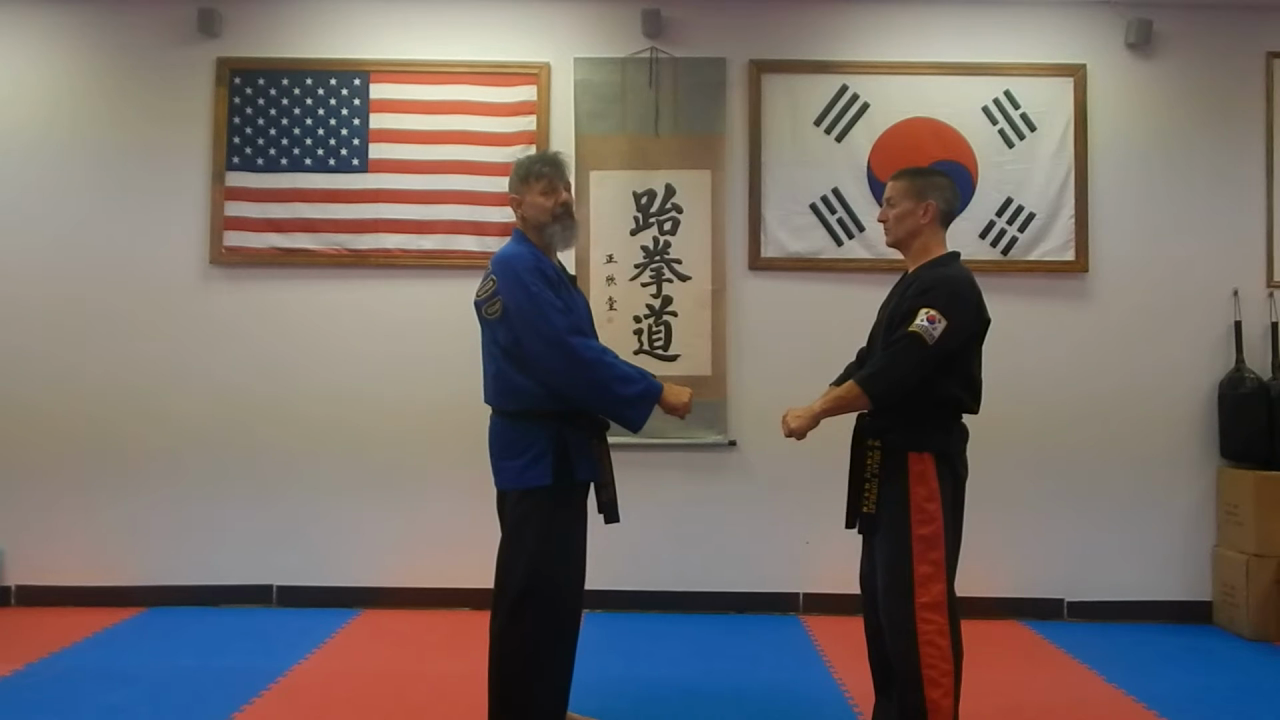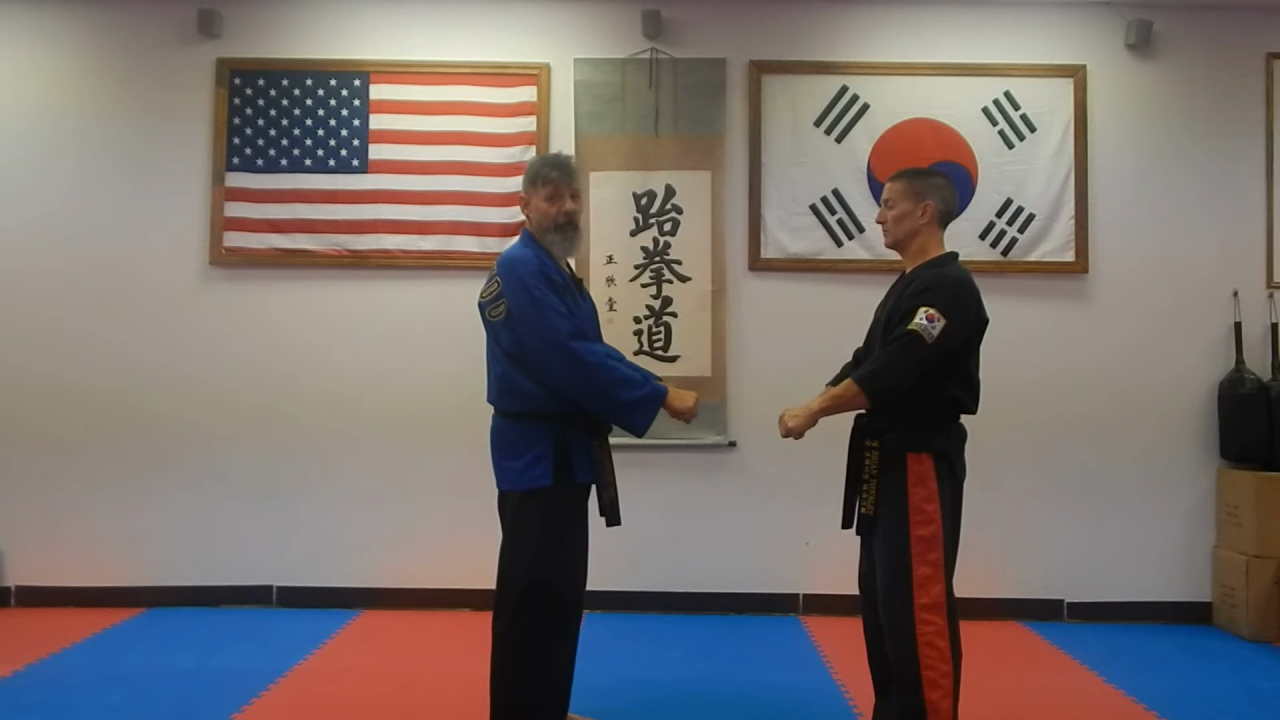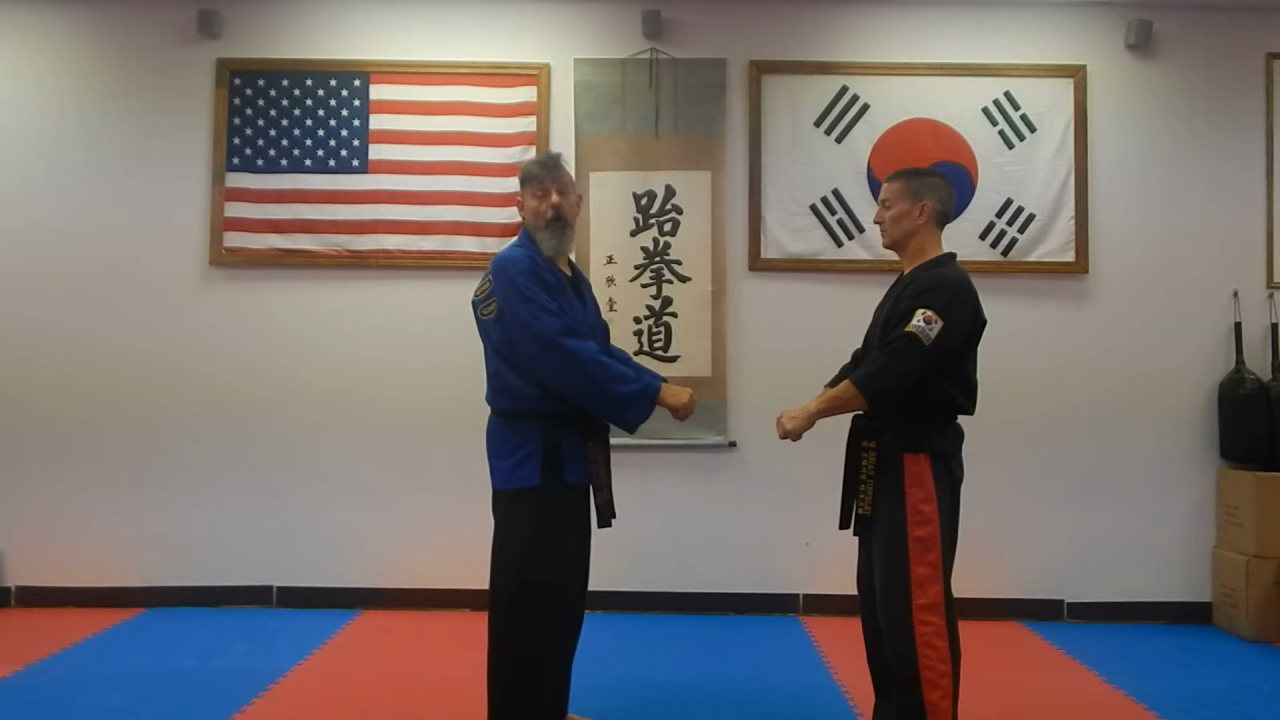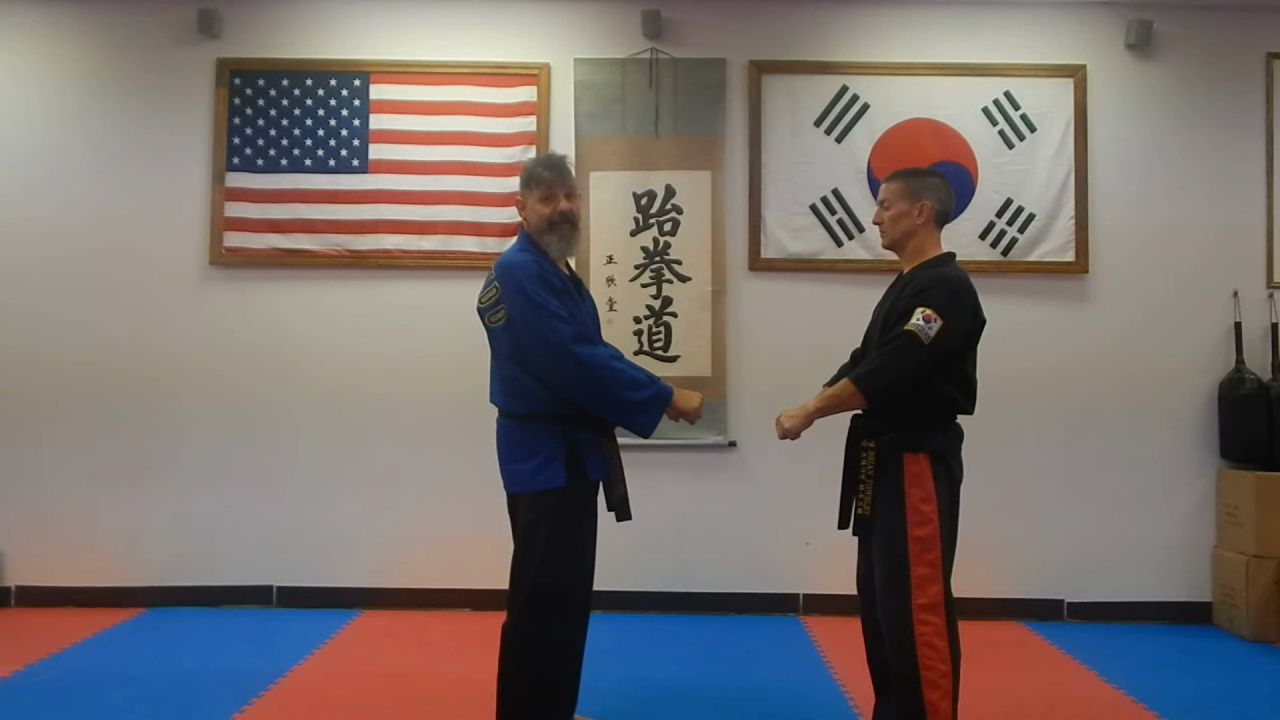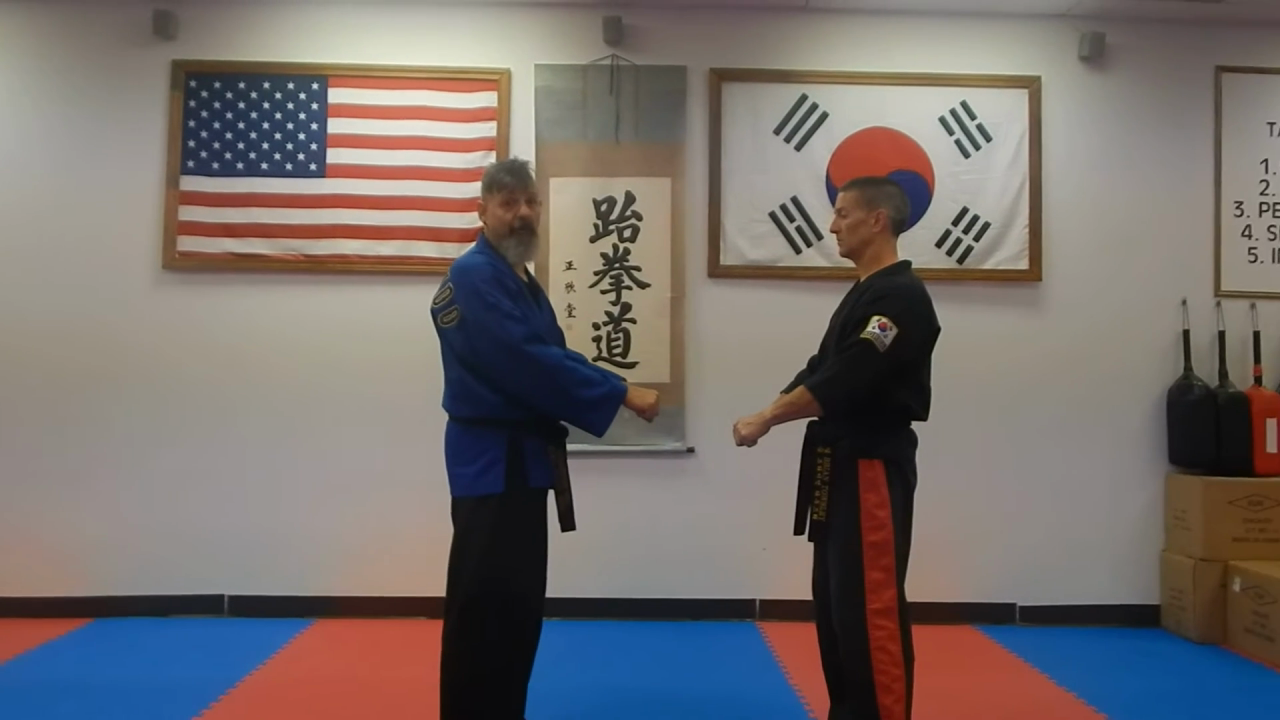
dt=1s
person 1, frame 1
left shoulder: (542, 267)
right shoulder: (516, 267)
left elbow: (581, 349)
right elbow: (570, 357)
left wrist: (648, 383)
right wrist: (654, 392)
left hip: (555, 447)
right hip: (538, 451)
left knee: (556, 588)
right knee: (533, 593)
person 1, frame 2
left shoulder: (555, 270)
right shoulder: (521, 270)
left elbow: (592, 351)
right elbow: (573, 360)
left wrist: (654, 386)
right wrist: (660, 397)
left hip: (562, 448)
right hip: (539, 452)
left knee: (559, 590)
right knee: (535, 594)
person 1, frame 3
left shoulder: (570, 275)
right shoulder: (514, 270)
left elbow: (600, 350)
right elbow: (565, 357)
left wrist: (657, 384)
right wrist: (655, 392)
left hip: (568, 448)
right hip: (532, 452)
left knee: (562, 591)
right knee: (529, 596)
person 1, frame 4
left shoulder: (558, 272)
right shoulder: (519, 273)
left elbow: (593, 351)
right elbow: (576, 362)
left wrist: (655, 388)
right wrist: (664, 398)
left hip: (568, 448)
right hip: (545, 452)
left knee: (567, 590)
right knee: (544, 594)
person 1, frame 5
left shoulder: (520, 280)
right shoulder: (473, 276)
left elbow: (554, 354)
right elbow: (529, 361)
left wrist: (617, 389)
right wrist: (621, 394)
left hip: (523, 453)
right hip: (491, 460)
left knee: (520, 600)
right knee: (483, 604)
person 2, frame 1
left shoulder: (950, 288)
right shoulder: (912, 285)
left elbow: (891, 375)
right elbow: (869, 364)
left wrist: (815, 413)
right wrist: (814, 408)
left hip: (924, 463)
right hip: (891, 459)
left knee: (920, 600)
right knee: (883, 593)
person 2, frame 2
left shoulder: (949, 289)
right shoulder: (908, 286)
left elbow: (890, 375)
right elbow: (866, 365)
left wrist: (812, 412)
right wrist: (812, 409)
left hip: (922, 463)
right hip: (889, 459)
left knee: (918, 601)
right knee: (882, 594)
person 2, frame 3
left shoulder: (946, 290)
right shoulder: (907, 287)
left elbow: (888, 376)
right elbow: (864, 365)
left wrist: (810, 413)
right wrist: (810, 410)
left hip: (919, 463)
right hip: (887, 460)
left knee: (916, 602)
right knee: (881, 595)
person 2, frame 4
left shoulder: (945, 289)
right shoulder: (906, 286)
left elbow: (886, 375)
right elbow: (864, 365)
left wrist: (808, 412)
right wrist: (810, 410)
left hip: (919, 463)
right hip: (886, 459)
left knee: (916, 602)
right knee: (880, 595)
person 2, frame 5
left shoulder: (901, 297)
right shoulder: (863, 294)
left elbow: (842, 383)
right elbow: (820, 372)
left wrist: (765, 420)
right wrist: (767, 417)
left hip: (874, 469)
right hip: (841, 465)
left knee: (870, 605)
right knee: (836, 601)
